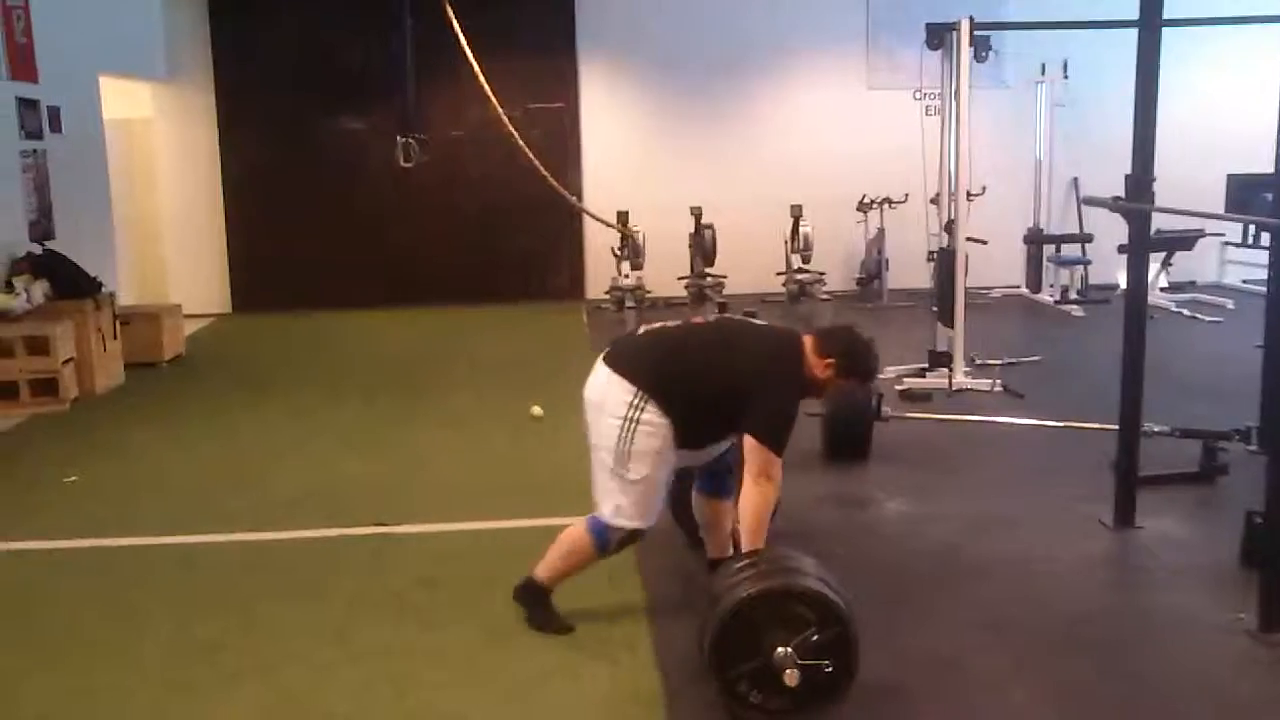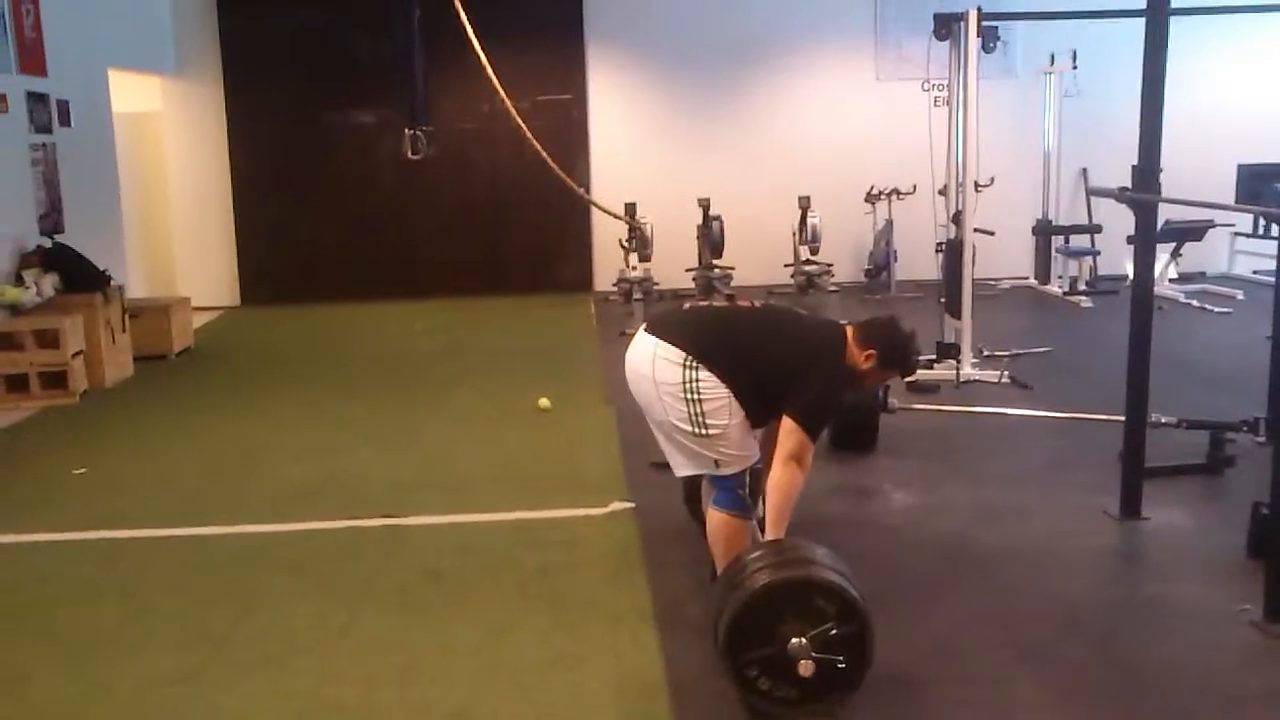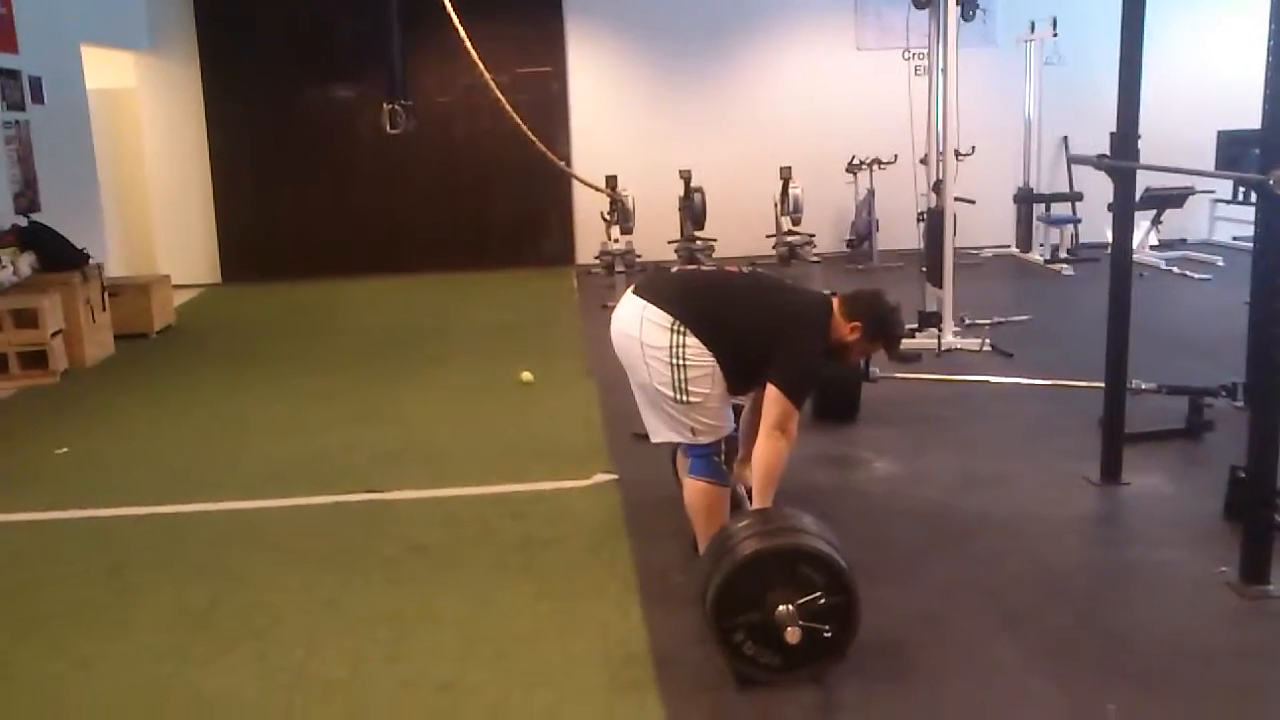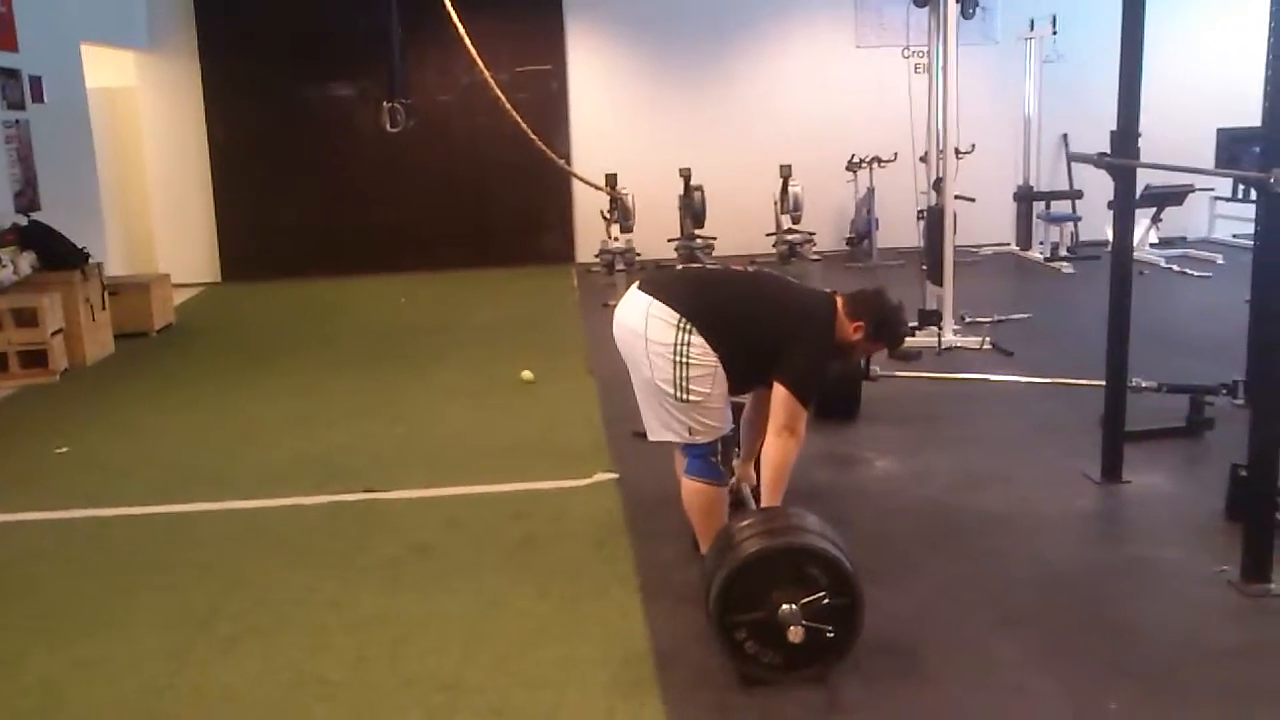
dt=1s
person 1, frame 1
left shoulder: (779, 349)
right shoulder: (780, 376)
right elbow: (762, 478)
left hip: (633, 373)
right hip: (631, 394)
left knee: (718, 462)
right knee: (626, 519)
left ankle: (721, 565)
right ankle: (534, 590)
person 1, frame 2
left shoulder: (818, 342)
right shoulder: (826, 367)
left elbow: (777, 420)
right elbow: (791, 460)
right hip: (676, 361)
left knee: (724, 468)
right knee: (734, 479)
left ankle: (726, 569)
person 1, frame 3
left shoulder: (801, 314)
right shoulder: (806, 335)
left elbow: (761, 398)
right elbow: (777, 431)
left wrist: (743, 464)
right hip: (663, 324)
left knee: (697, 438)
right knee: (707, 447)
left ankle: (708, 537)
person 1, frame 4
left shoulder: (802, 314)
right shoulder: (813, 334)
left elbow: (764, 394)
right elbow: (784, 431)
left wrist: (745, 464)
right hip: (668, 322)
left knee: (692, 434)
right knee: (705, 446)
left ankle: (705, 530)
